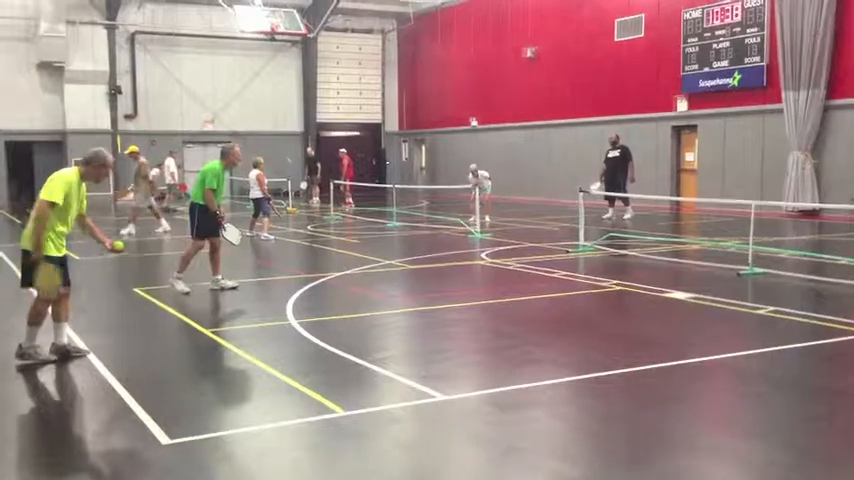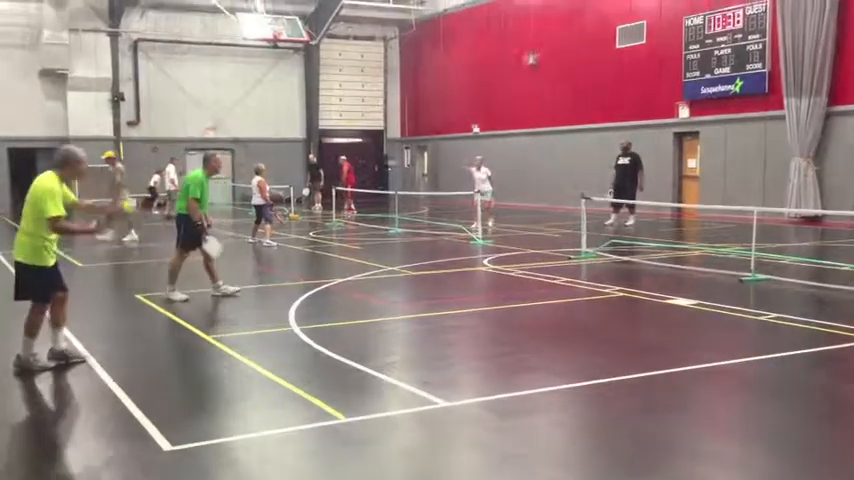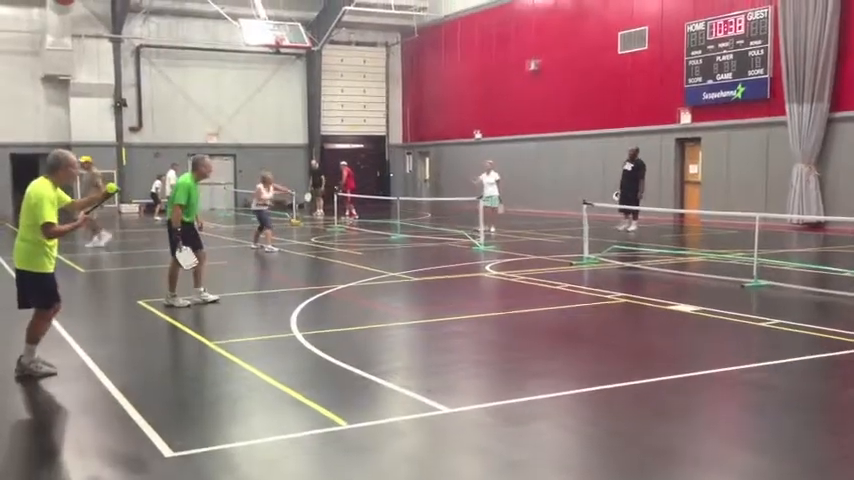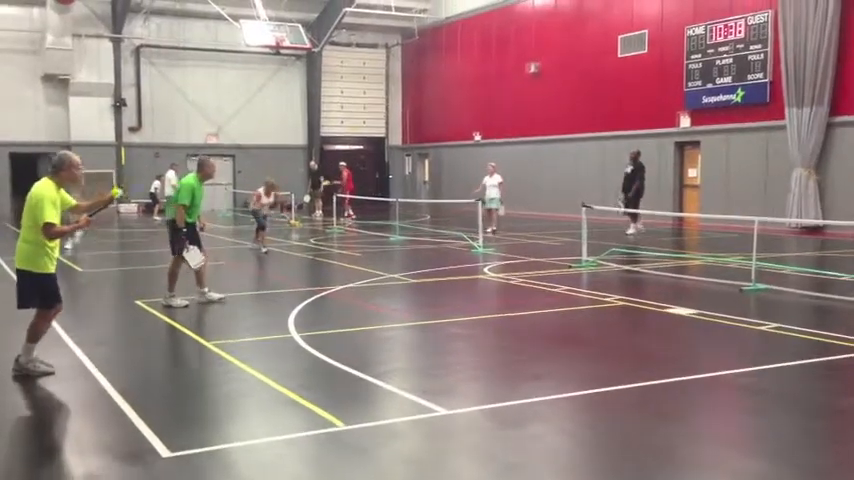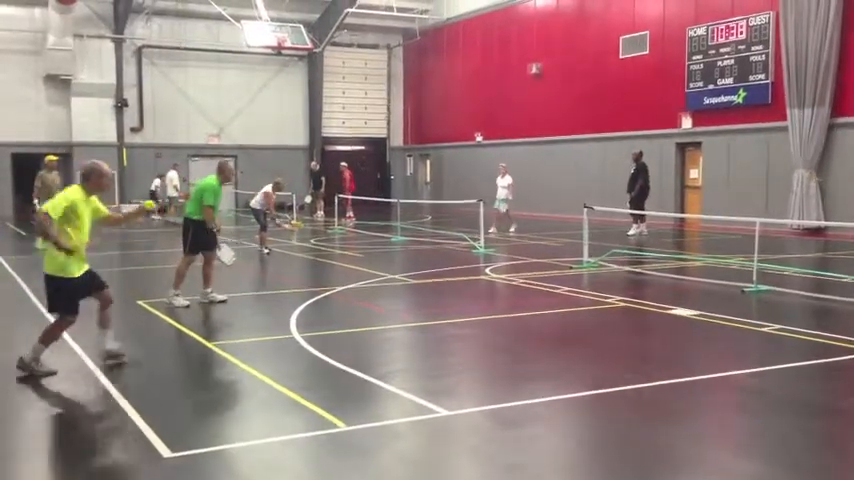
dt=0.4s
person 1, frame 1
left shoulder: (81, 185)
right shoulder: (64, 178)
left elbow: (82, 218)
right elbow: (42, 210)
left wrist: (104, 240)
right wrist: (37, 247)
left hip: (57, 247)
right hip: (41, 247)
left knee: (63, 293)
right knee: (47, 295)
left ankle: (61, 343)
right ankle: (27, 347)
person 1, frame 2
left shoulder: (57, 183)
right shoulder: (48, 185)
left elbow: (77, 204)
right elbow: (57, 226)
left wrist: (107, 209)
right wrist: (86, 230)
left hip: (44, 254)
right hip: (34, 255)
left knee: (60, 296)
right knee: (40, 305)
left ankle: (58, 348)
right ankle: (25, 357)
person 1, frame 3
left shoulder: (50, 188)
right shoulder: (42, 191)
left elbow: (74, 205)
right elbow: (49, 231)
left wrist: (100, 196)
right wrist: (77, 224)
left hip: (40, 261)
right hip: (34, 262)
left knee: (52, 308)
right knee: (44, 311)
left ankle: (30, 357)
right ankle: (27, 363)
person 1, frame 4
left shoulder: (55, 190)
right shoulder: (45, 192)
left elbow: (78, 207)
right elbow: (50, 232)
left wrist: (105, 199)
right wrist: (78, 226)
left hip: (41, 262)
right hip: (36, 263)
left knee: (53, 309)
right knee: (46, 312)
left ankle: (27, 356)
right ankle: (24, 362)
person 1, frame 5
left shoulder: (90, 199)
right shoulder: (69, 197)
left elbow: (111, 219)
right elbow: (40, 220)
left wrist: (137, 213)
right wrist: (58, 243)
left hip: (78, 266)
right hip: (61, 269)
left knee: (106, 298)
right knee: (67, 318)
left ankle: (109, 348)
right ankle: (30, 360)
person 2, frame 1
left shoulder: (221, 169)
right shoulder: (214, 168)
right elbow: (208, 193)
left wrist: (219, 210)
right wrist: (217, 214)
left hip: (209, 209)
right hip: (200, 207)
left knee: (216, 244)
right knee: (198, 243)
left ankle: (217, 280)
right ankle: (177, 277)
person 2, frame 2
left shoulder: (204, 177)
right shoulder: (196, 177)
right elbow: (192, 203)
left wrist: (205, 219)
right wrist: (199, 225)
left hip: (196, 219)
right hip: (186, 218)
left knee: (207, 253)
right knee: (181, 254)
left ankle: (218, 286)
right ankle: (171, 290)
person 2, frame 3
left shoulder: (193, 182)
right shoulder: (185, 183)
right elbow: (177, 209)
left wrist: (197, 219)
right wrist: (177, 233)
left hip: (188, 223)
right hip: (178, 225)
left knee: (200, 255)
right knee: (178, 260)
left ankle: (199, 293)
right ankle: (171, 297)
person 2, frame 4
left shoulder: (198, 182)
right shoulder: (189, 183)
right elbow: (180, 209)
left wrist: (199, 220)
right wrist: (182, 234)
left hip: (190, 223)
right hip: (180, 224)
right knee: (178, 259)
left ankle: (203, 293)
right ankle: (169, 297)
person 2, frame 5
left shoulder: (216, 184)
right shoulder: (211, 185)
right elbow: (207, 210)
left wrist: (214, 223)
right wrist: (213, 232)
left hip: (202, 223)
right hip: (193, 222)
left knee: (210, 257)
right knee: (189, 258)
left ankle: (207, 293)
right ankle: (174, 294)
